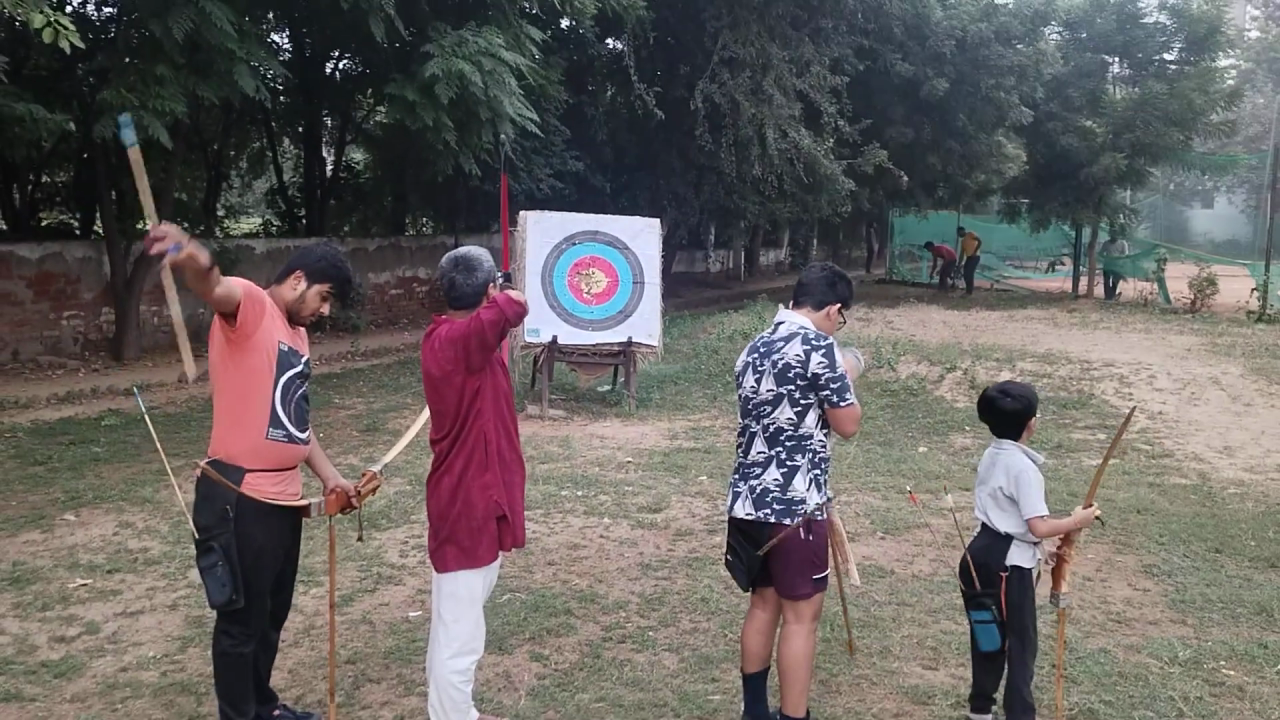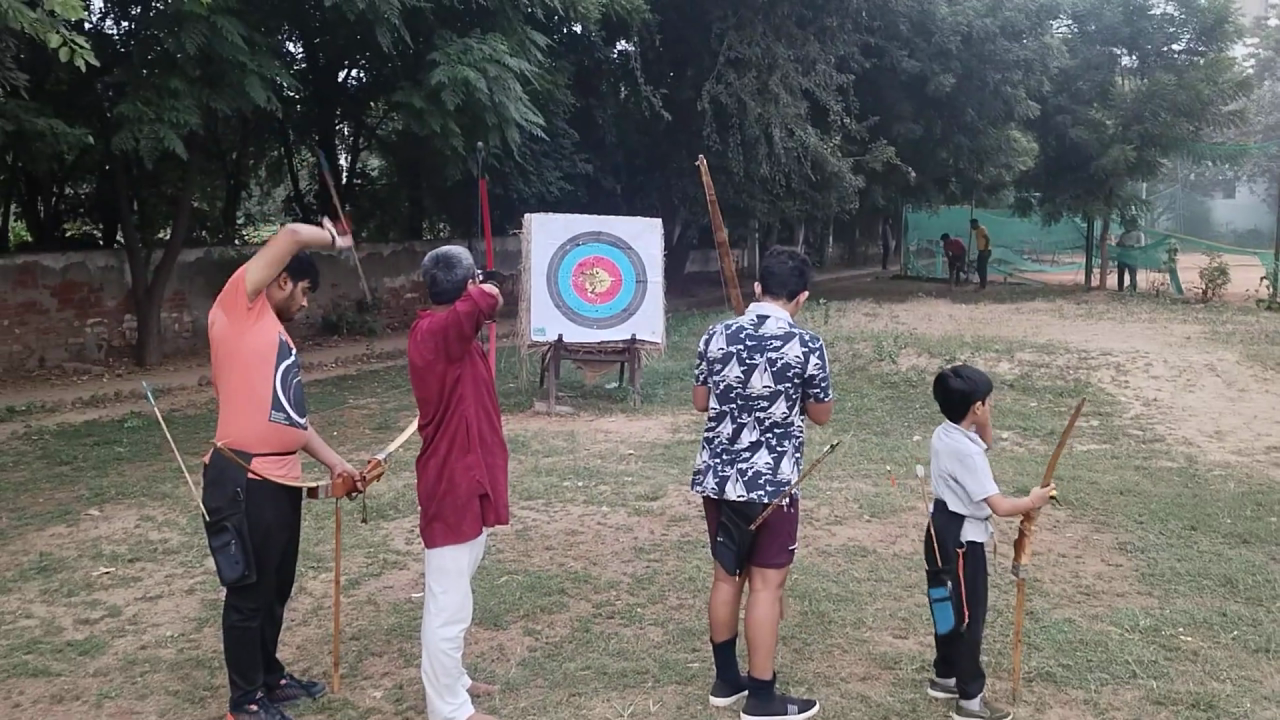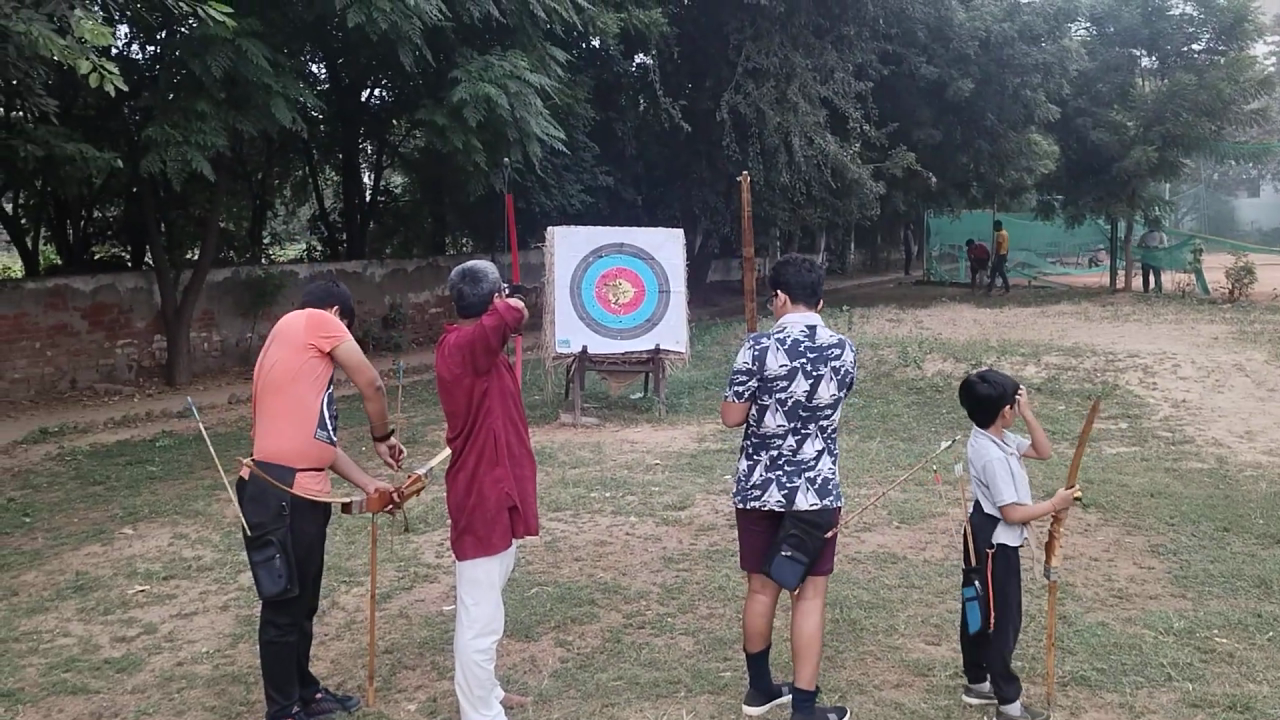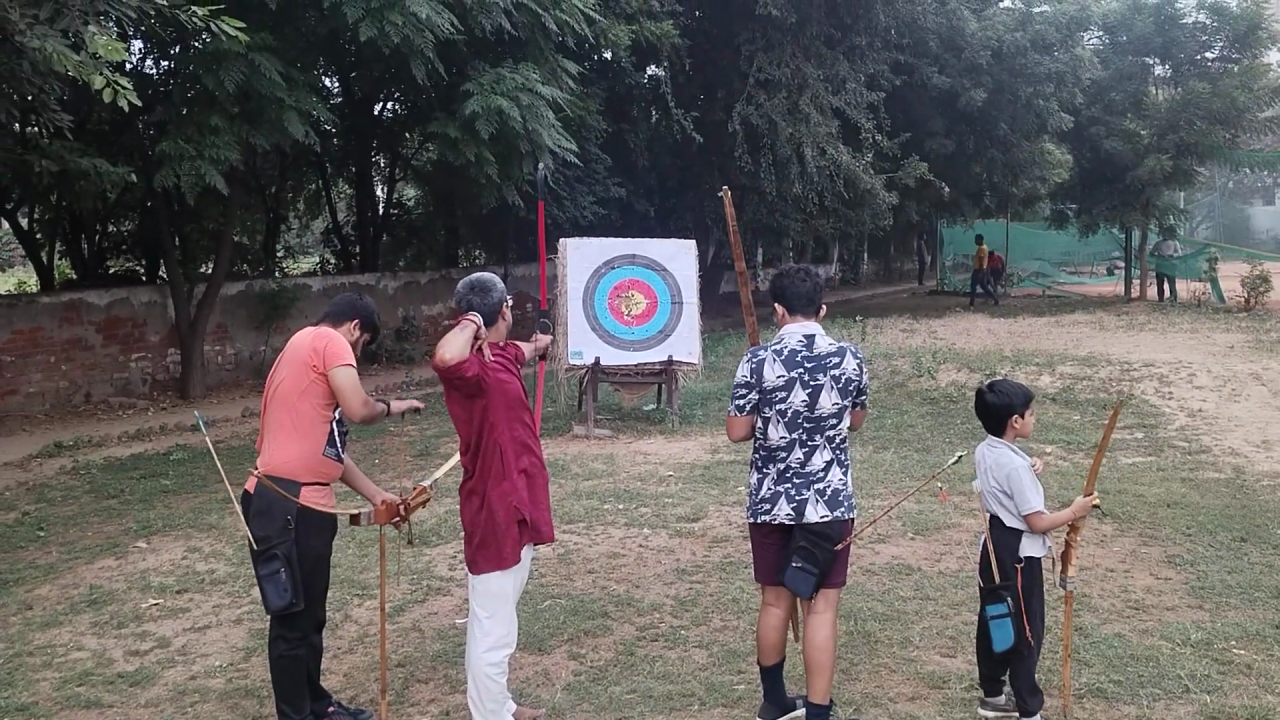
dt=1s
person 1, frame 1
left shoulder: (296, 333)
right shoulder: (249, 306)
right elbow: (213, 289)
left wrist: (329, 474)
right wrist: (197, 264)
left hip: (282, 496)
right hip: (240, 496)
left knee: (273, 611)
right knee: (241, 616)
person 1, frame 2
left shoulder: (274, 330)
right shoulder: (239, 306)
right elbow: (291, 239)
left wrist: (334, 461)
right wrist: (330, 236)
left hip: (281, 478)
right hip: (245, 480)
left knee: (276, 588)
right knee: (248, 592)
left ankle: (268, 676)
person 1, frame 3
left shoulder: (289, 342)
right shoulder: (315, 321)
right elbow: (370, 385)
left wrist: (366, 482)
right wrist: (384, 437)
left hip: (298, 492)
right hip: (280, 492)
left knee: (302, 601)
right knee: (284, 605)
person 1, frame 4
left shoulder: (307, 349)
right shoulder: (327, 341)
left elbow: (328, 445)
right elbow: (357, 409)
left wrist: (375, 494)
right wrist: (391, 407)
left hip: (303, 504)
right hip: (286, 504)
left knee: (310, 614)
right knee: (293, 618)
person 2, frame 1
left shoulder: (444, 336)
right shoulder: (462, 338)
right elbow: (512, 306)
right wrist: (506, 300)
left hip: (467, 497)
right hip: (470, 503)
left knee: (456, 622)
right knee: (459, 632)
person 2, frame 2
left shoulder: (438, 330)
right shoulder: (439, 331)
right elbow: (485, 300)
right wrist: (484, 295)
left hip: (459, 479)
right hip: (454, 484)
left knee: (449, 596)
right knee: (448, 603)
left ankle: (449, 681)
person 2, frame 3
left shoulder: (466, 343)
right shoulder: (466, 344)
right elbow: (513, 313)
right wrist: (510, 308)
left hip: (490, 490)
right hip: (484, 496)
left knee: (481, 608)
right knee: (481, 615)
person 2, frame 4
left shoulder: (496, 354)
right shoulder: (473, 364)
right elbow: (445, 357)
left wrist: (534, 346)
right wrist: (472, 325)
left hip: (509, 506)
right hip: (498, 510)
left knee: (494, 620)
right knee: (493, 628)
person 3, frame 1
left shoulder: (755, 348)
right shoulder: (817, 345)
right elbow: (847, 424)
right wrist: (847, 379)
left hip: (748, 498)
right hip: (793, 504)
left knee: (764, 603)
right knee: (801, 615)
person 3, frame 2
left shoulder: (717, 335)
right shoulder: (805, 345)
left elbow: (700, 401)
right elbow: (820, 414)
left hip: (716, 476)
right hip: (769, 484)
left knee: (726, 575)
right knee: (766, 584)
left ankle: (726, 679)
person 3, frame 3
left shoulder: (761, 347)
right shoulder: (844, 351)
left elbow: (732, 417)
left hip: (760, 488)
right hip: (816, 491)
left knee: (761, 588)
right knee: (809, 594)
person 3, frame 4
left shoulder: (759, 361)
right shoulder: (849, 358)
left elbow: (737, 431)
left hip: (771, 501)
right hip: (828, 502)
left knee: (775, 600)
right knee: (821, 606)
person 4, frame 1
left shoulder: (991, 455)
right shoulder: (1024, 467)
right elbow: (1039, 527)
right wrist: (1076, 521)
left hip: (982, 553)
right hip: (1010, 562)
right knee: (1019, 645)
person 4, frame 2
left shoulder: (945, 432)
right shoulder: (965, 451)
left elbow: (984, 439)
right elbow: (999, 505)
left wrist: (983, 406)
right wrist: (1032, 501)
left hip: (943, 532)
right hip: (961, 539)
left knee: (950, 611)
right knee: (969, 618)
left ankle: (944, 677)
person 4, frame 3
left shoulder: (995, 438)
right shoulder: (993, 456)
left elbow: (1043, 452)
right elbow: (1012, 513)
left wrist: (1028, 413)
right wrist: (1054, 504)
left hip: (982, 538)
right hip: (996, 544)
right knee: (1003, 622)
left ankle: (977, 683)
person 4, frame 4
left shoulder: (985, 451)
right shoulder: (1015, 465)
right elbow: (1037, 522)
left wrist: (1032, 469)
right wrist: (1074, 511)
left hip: (995, 545)
right hip: (1018, 554)
left knee: (993, 622)
right knee: (1025, 633)
